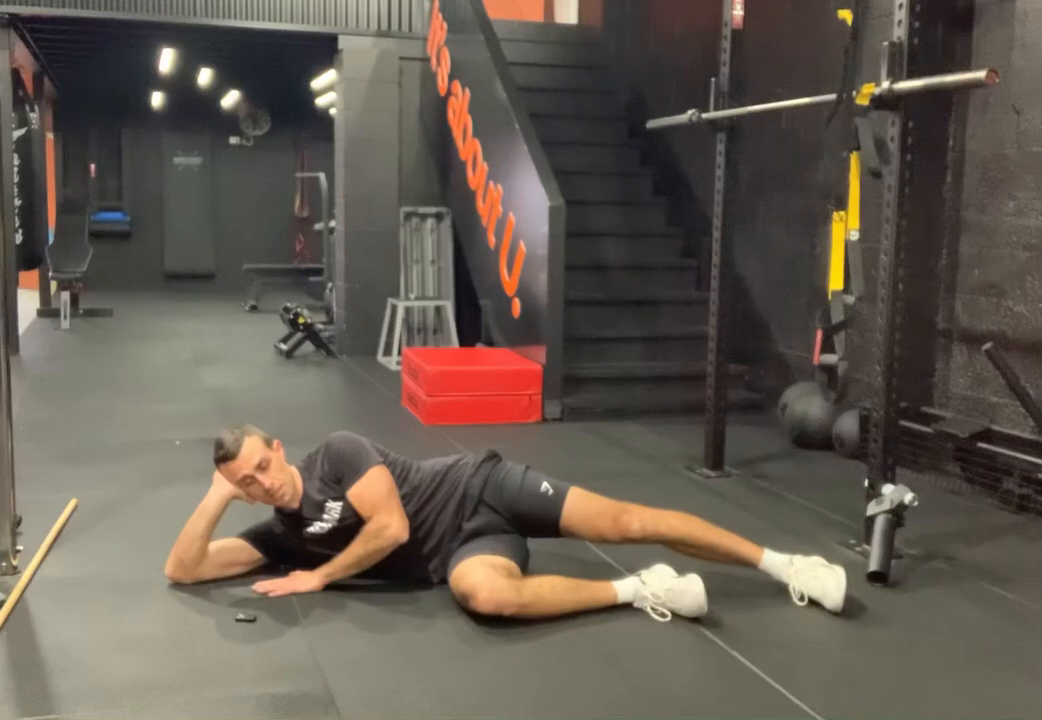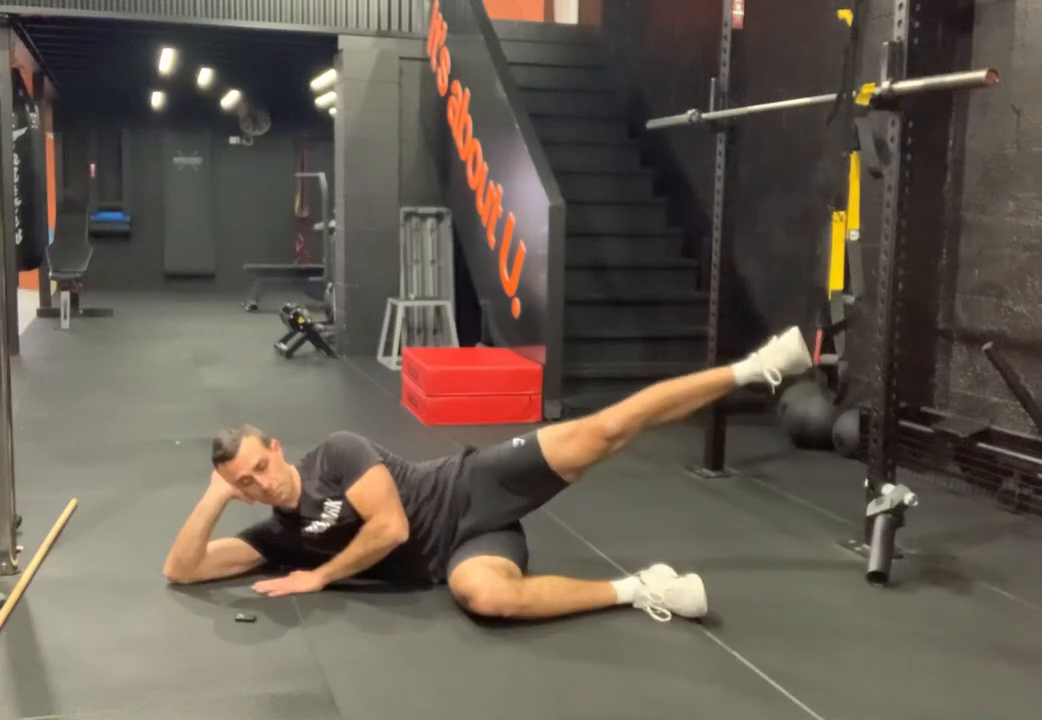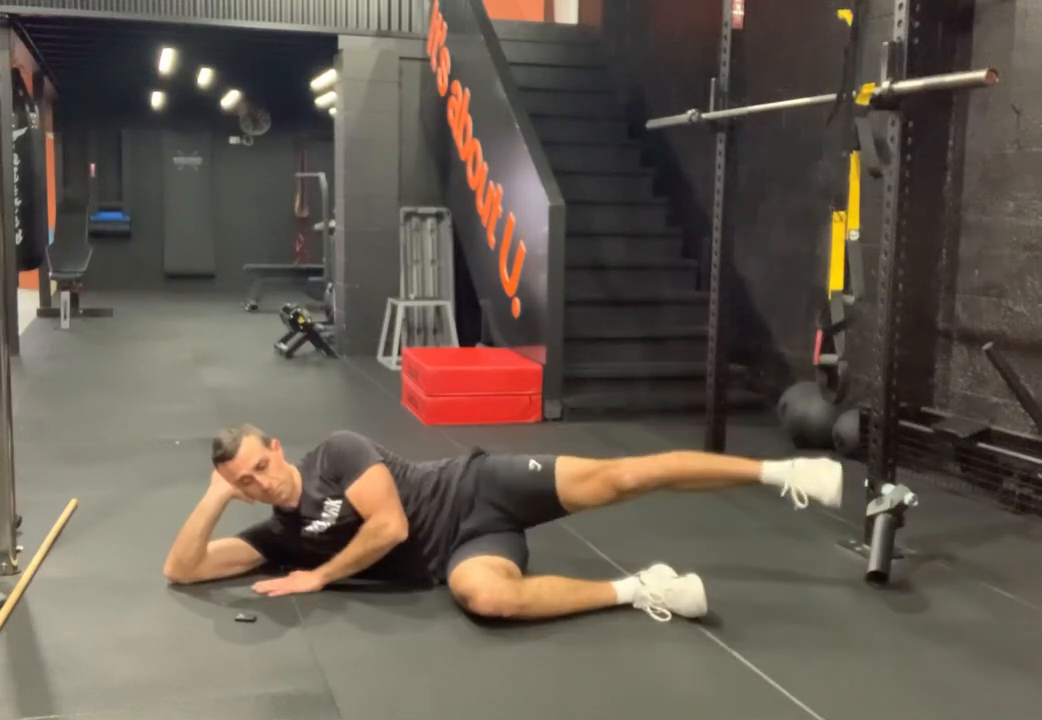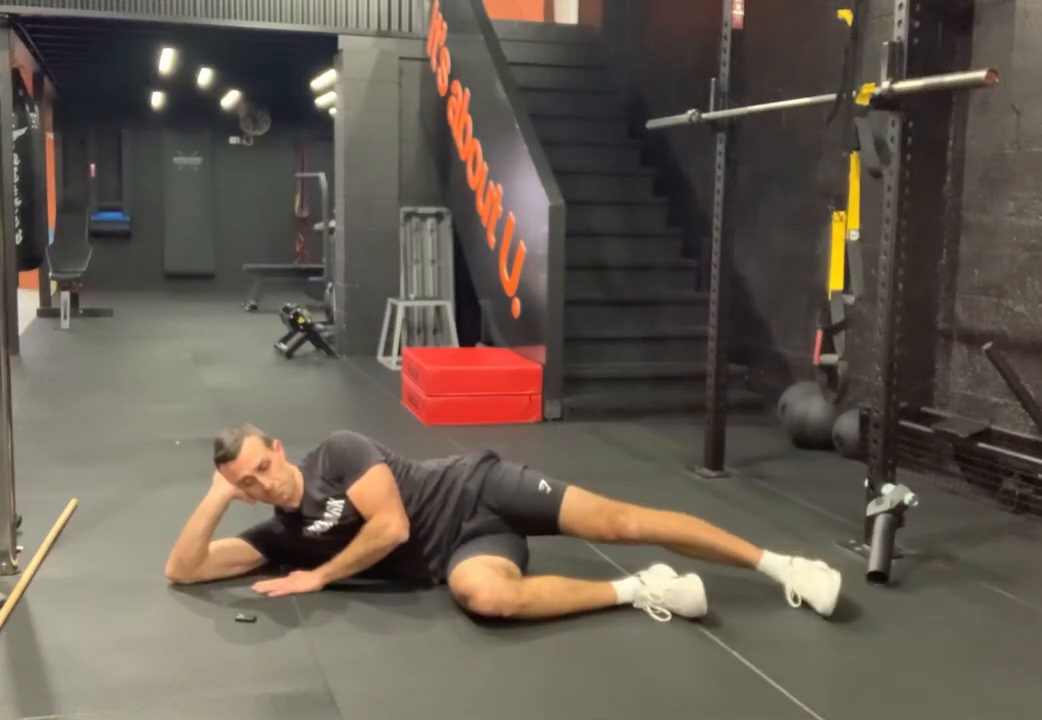
dt=1s
person 1, frame 1
left shoulder: (339, 453)
right shoulder: (281, 533)
left elbow: (391, 527)
right elbow: (182, 569)
left wrist: (320, 577)
right wrist: (216, 497)
left hip: (481, 491)
right hip: (463, 550)
left knee: (620, 519)
right knee: (484, 593)
left ankle: (780, 562)
right ankle: (637, 590)
person 1, frame 2
left shoulder: (337, 453)
right shoulder: (280, 534)
left elbow: (391, 527)
right elbow: (181, 570)
left wrist: (319, 577)
right wrist: (214, 496)
left hip: (474, 489)
right hip: (464, 548)
left knee: (602, 431)
right knee: (484, 595)
left ankle: (750, 369)
right ankle: (636, 591)
person 1, frame 3
left shoulder: (338, 452)
right shoulder: (279, 535)
left elbow: (390, 526)
right elbow: (181, 569)
left wrist: (319, 577)
right wrist: (215, 495)
left hip: (477, 490)
right hip: (459, 549)
left knee: (619, 477)
right knee: (484, 595)
left ankle: (778, 471)
right ankle: (635, 590)
person 1, frame 4
left shoulder: (340, 452)
right shoulder: (281, 534)
left elbow: (391, 526)
right elbow: (183, 569)
left wrist: (320, 576)
right wrist: (217, 495)
left hip: (479, 491)
right hip: (461, 551)
left knee: (614, 518)
right knee: (483, 594)
left ankle: (777, 564)
right ankle: (636, 590)
